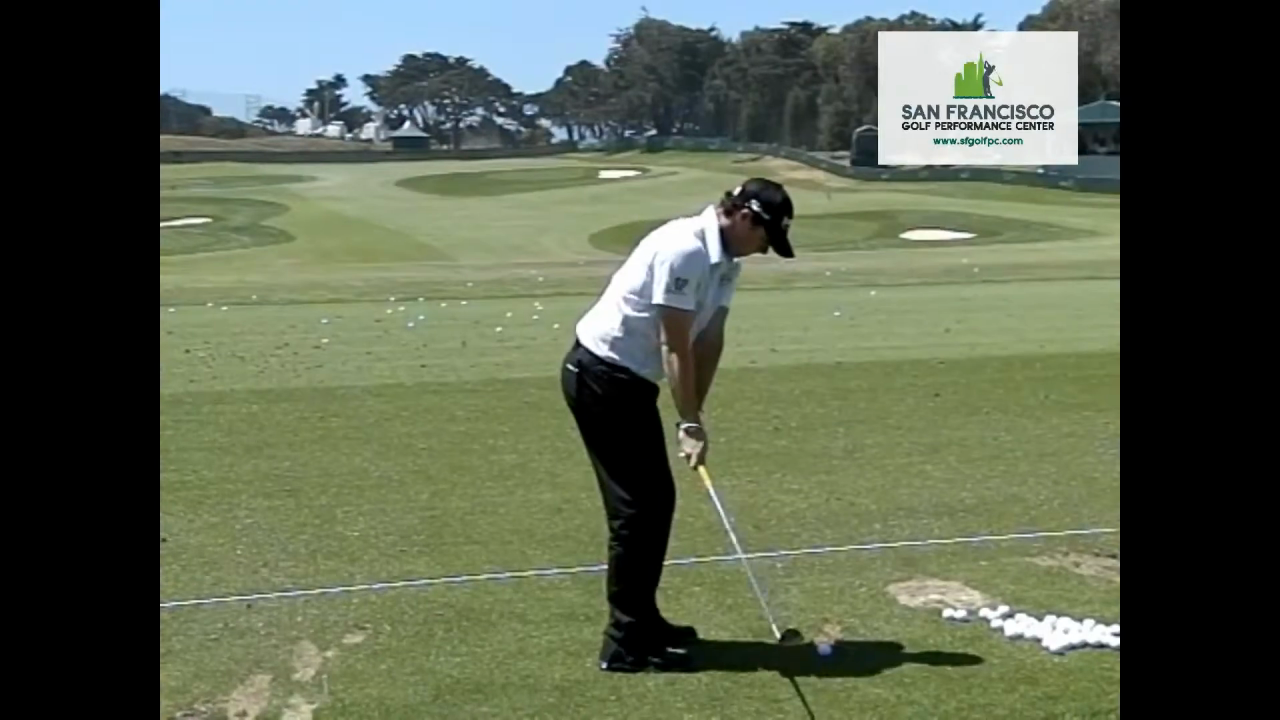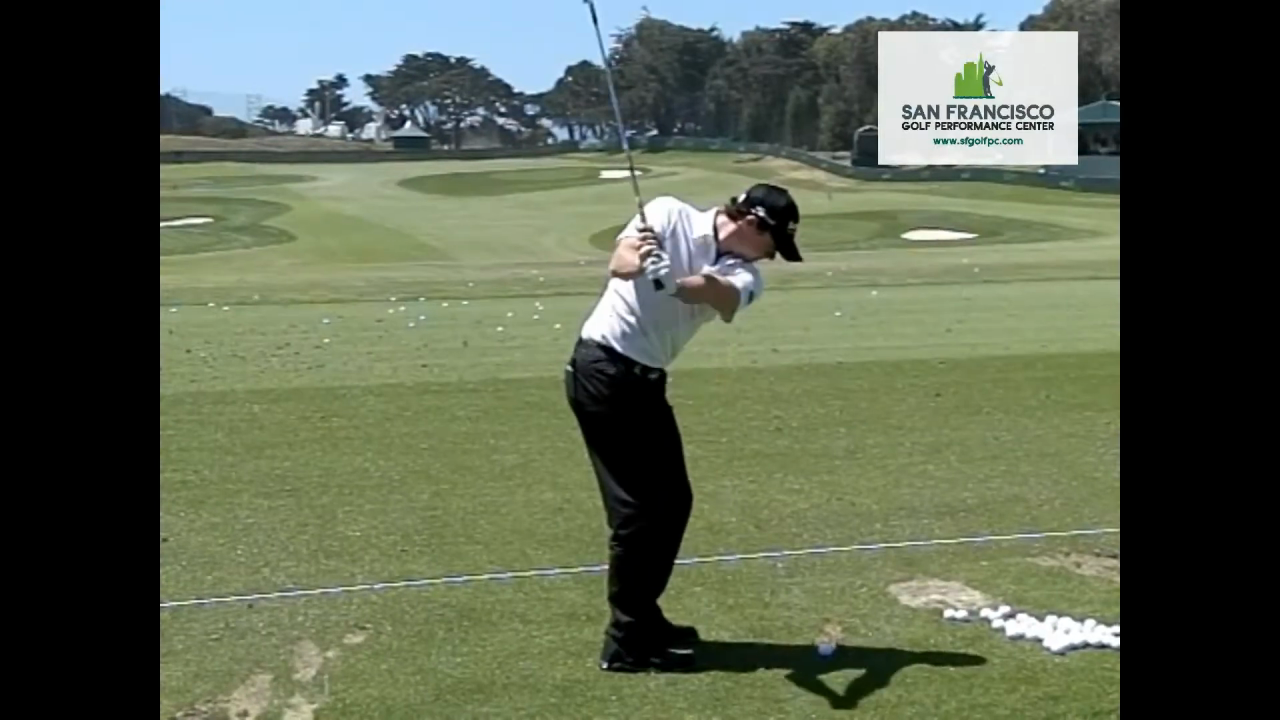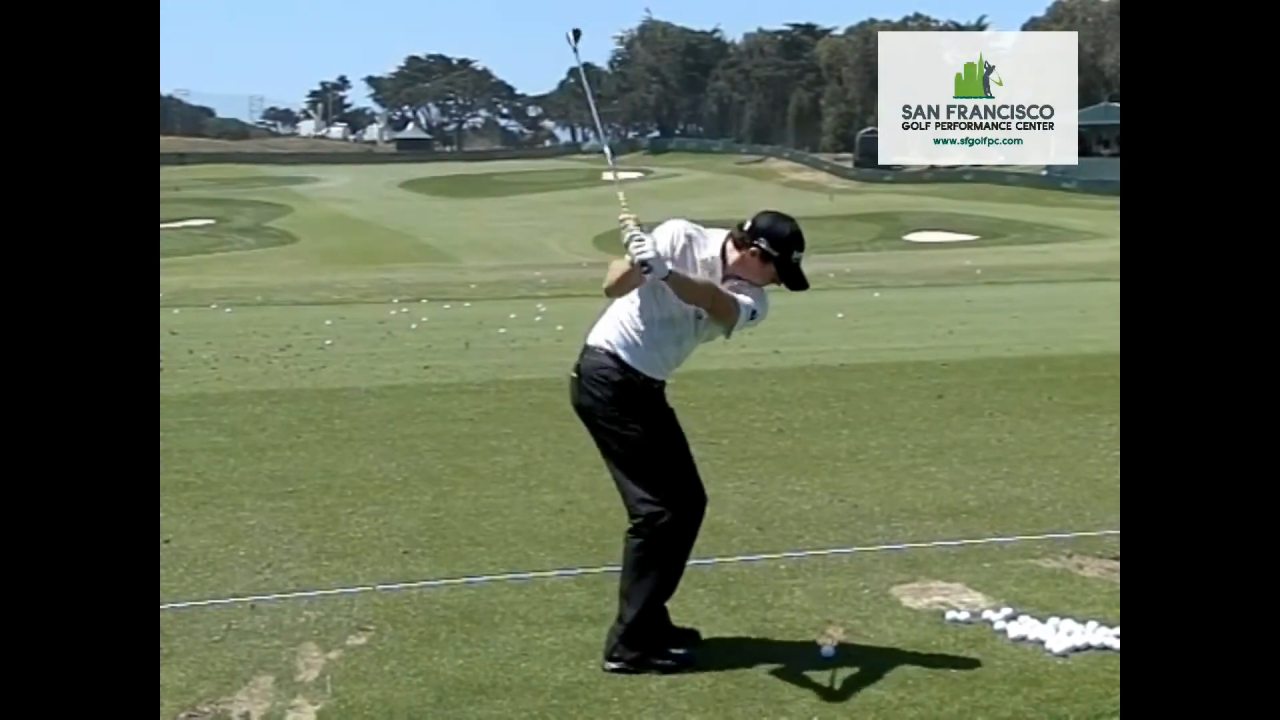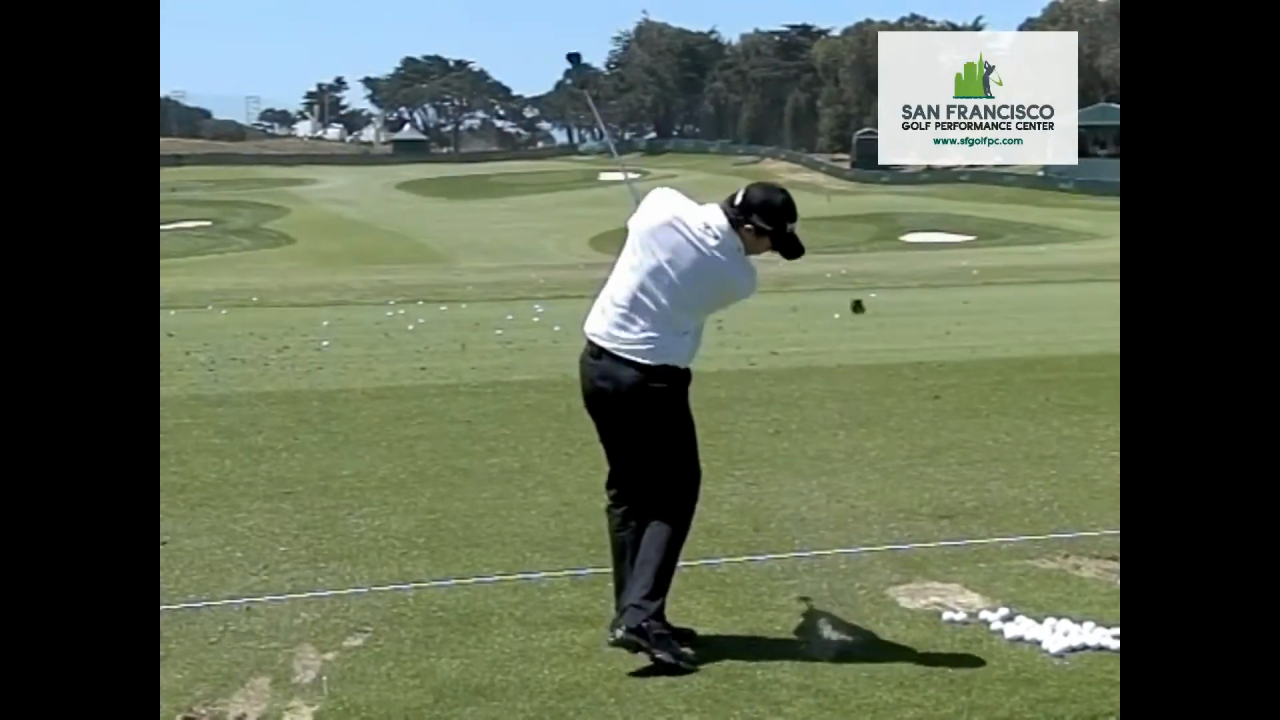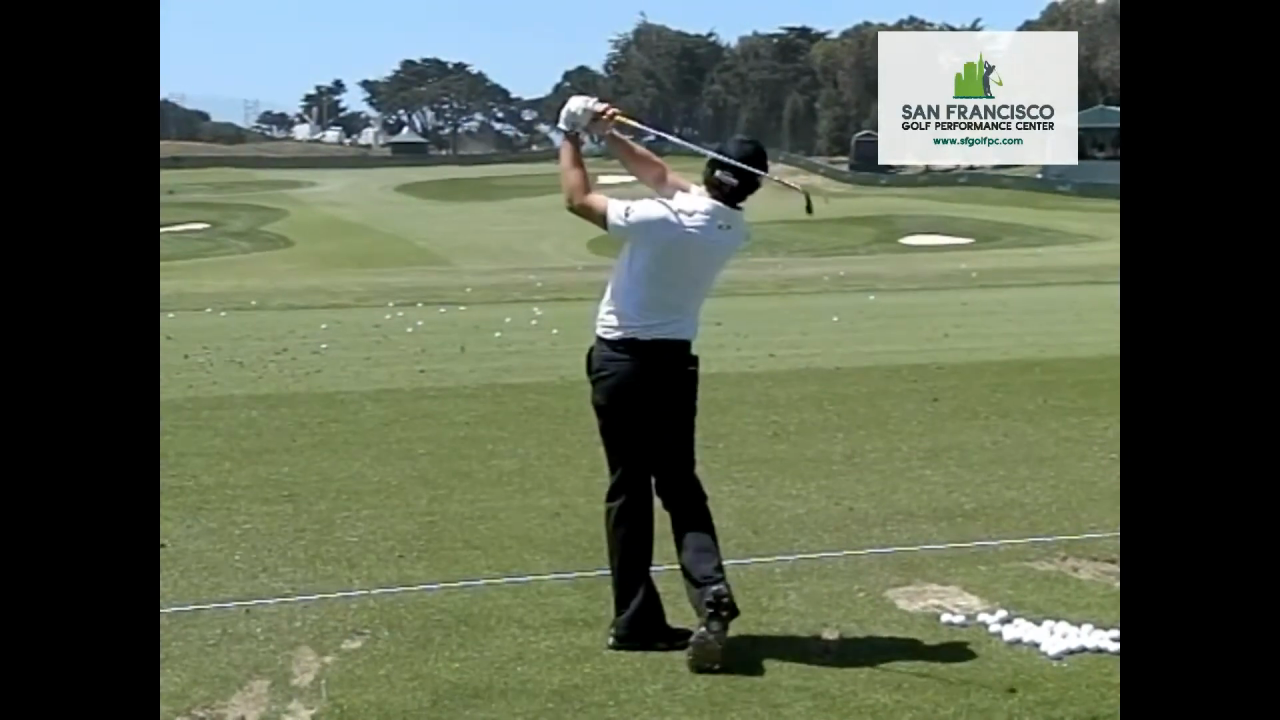
dt=1s
person 1, frame 1
left shoulder: (725, 262)
right shoulder: (685, 247)
left elbow: (709, 341)
right elbow: (674, 344)
left wrist: (694, 415)
right wrist: (690, 424)
left hip: (628, 380)
right hip: (601, 376)
left knee: (657, 500)
right knee: (636, 508)
left ankle: (641, 619)
right ankle: (625, 644)
person 1, frame 2
left shoulder: (744, 276)
right shoulder: (669, 214)
left elbow: (718, 295)
right elbow: (620, 263)
left wrist: (673, 284)
right wrist: (642, 262)
left hip: (647, 378)
right hip: (603, 368)
left knee: (672, 501)
right knee: (636, 507)
left ankle: (643, 617)
right ankle: (626, 642)
person 1, frame 3
left shoulder: (752, 301)
right shoulder: (681, 237)
left elbow: (712, 298)
right elbow: (614, 286)
left wrist: (662, 270)
right wrist: (636, 260)
left hip: (644, 387)
right hip: (607, 378)
left knee: (687, 502)
right knee: (657, 508)
left ankle: (648, 621)
right ankle: (631, 643)
person 1, frame 4
left shoulder: (663, 203)
right shoulder: (739, 277)
left hip: (598, 364)
right hip: (652, 381)
left knee: (628, 494)
right knee: (672, 501)
left ankle: (632, 612)
right ankle: (641, 615)
person 1, frame 5
left shoulder: (662, 220)
right shoulder: (734, 231)
left elbow: (579, 200)
right elbow: (661, 175)
left wrist: (572, 137)
right wrist: (610, 135)
left hip: (620, 361)
right hip: (674, 363)
left knee: (629, 491)
right knee: (681, 486)
left ankle: (635, 620)
right ankle: (711, 588)
